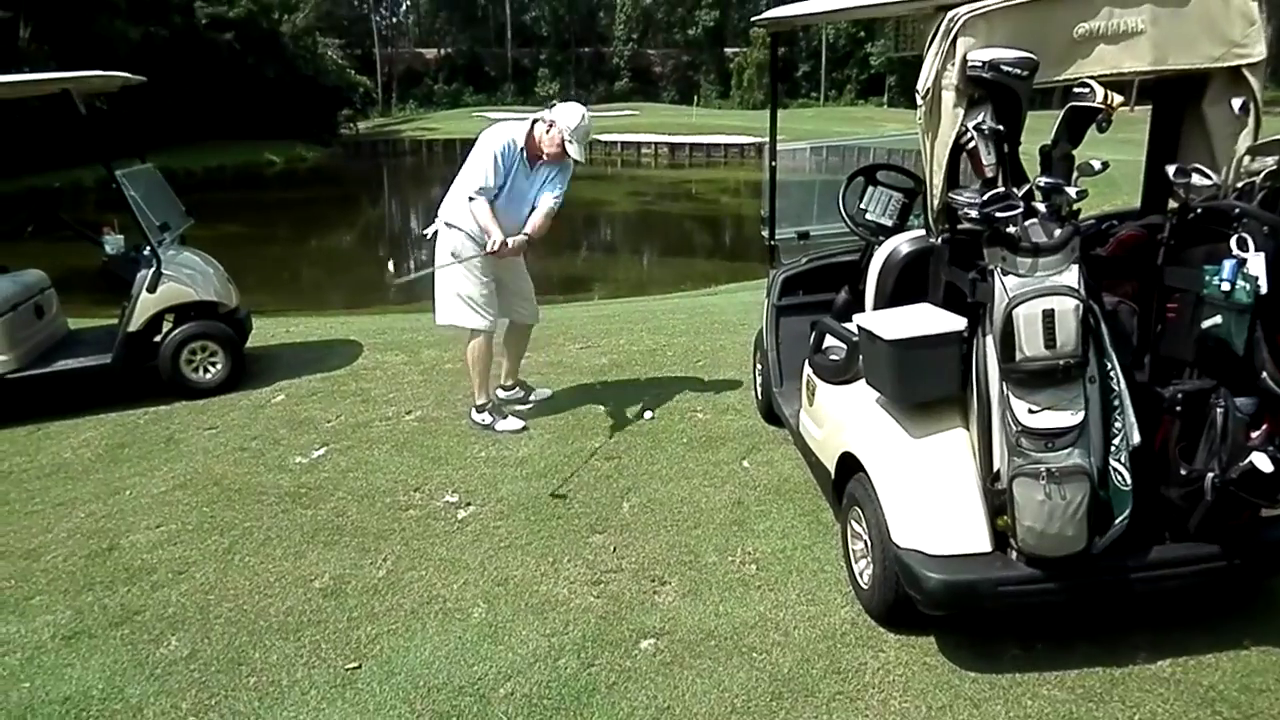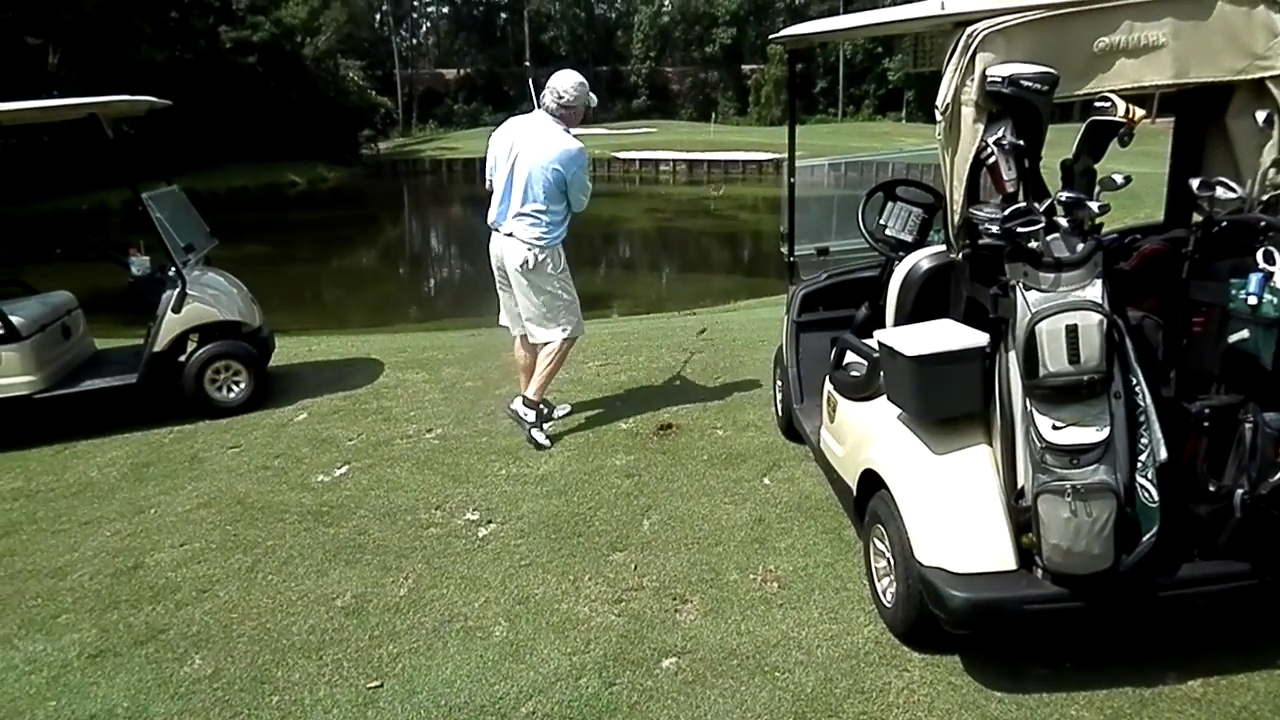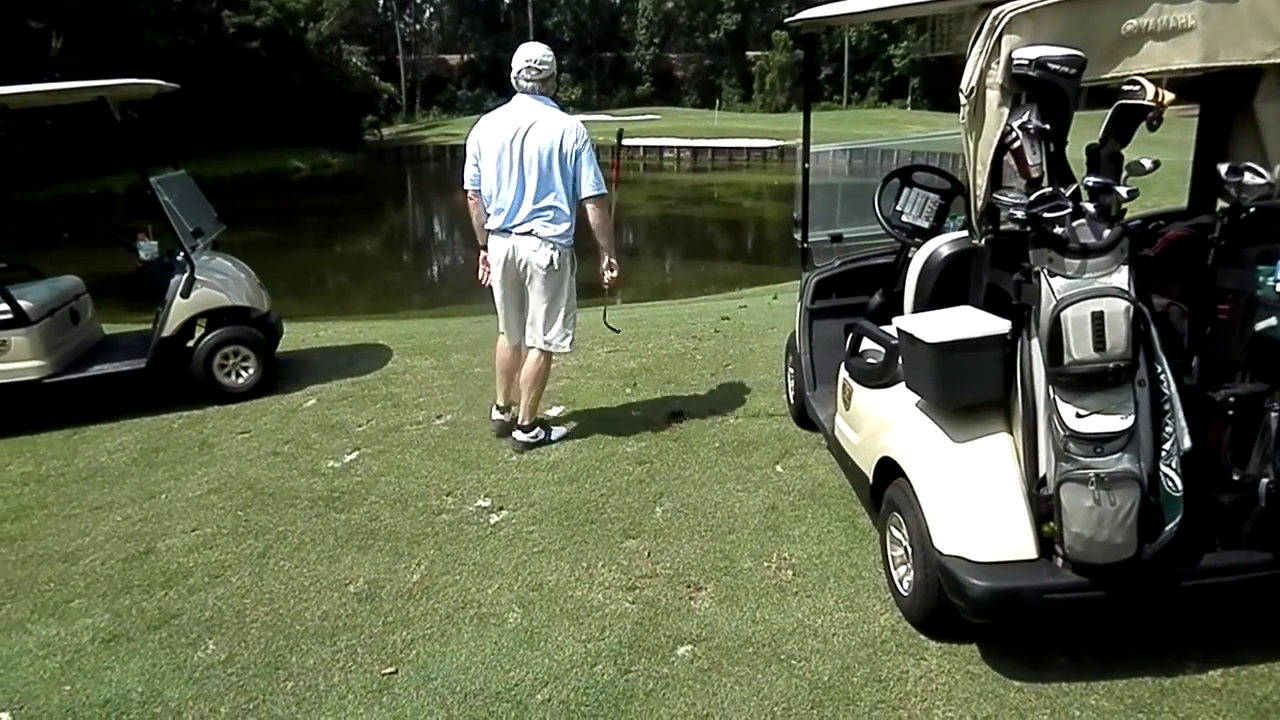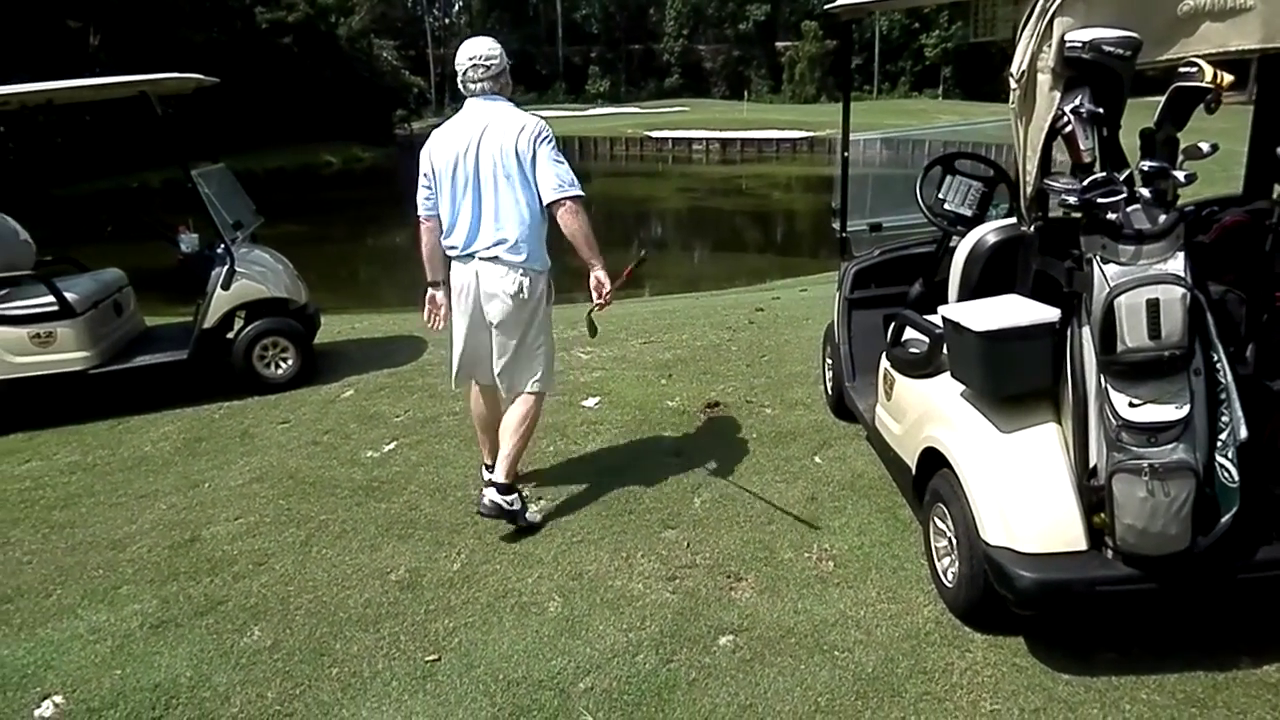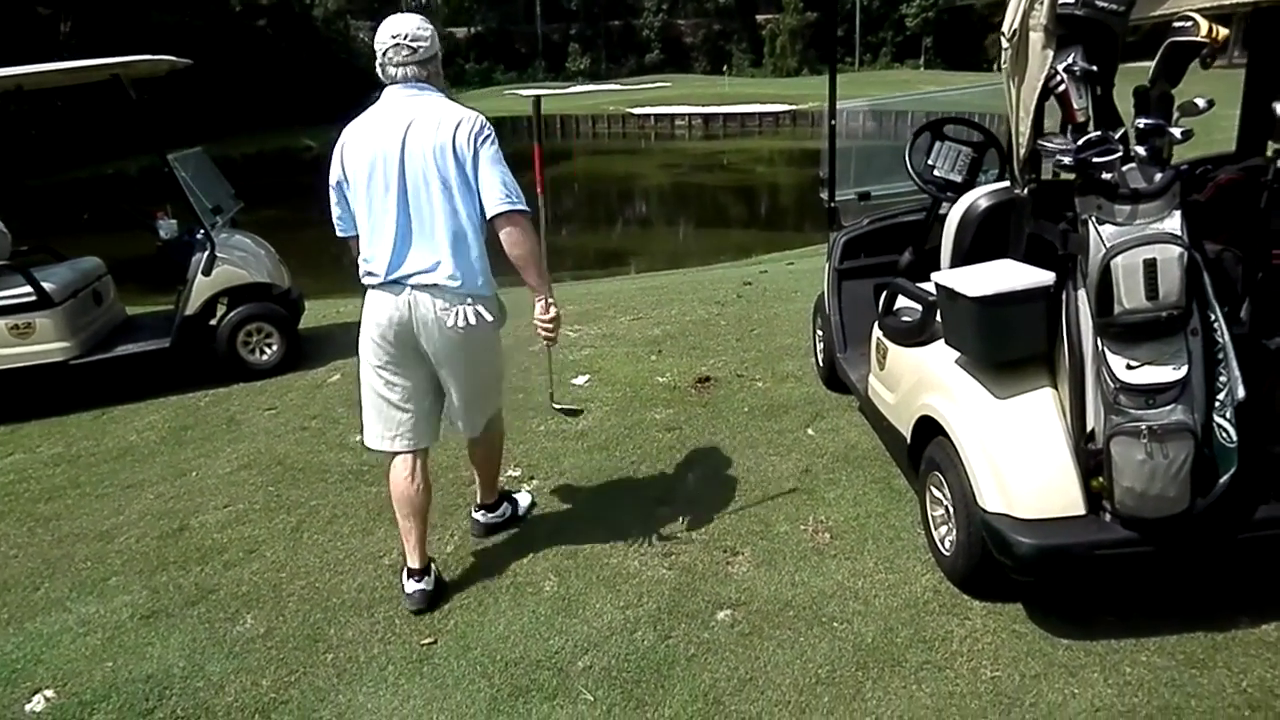
dt=1s
person 1, frame 1
left shoulder: (560, 165)
right shoulder: (500, 139)
left elbow: (546, 209)
right elbow: (476, 196)
left wrist: (522, 240)
right wrist: (496, 234)
left hip: (506, 245)
right hip: (464, 238)
left knee: (525, 316)
right knee: (482, 324)
left ankle: (509, 386)
right ankle: (482, 407)
person 1, frame 2
left shoulder: (506, 129)
right shoulder: (570, 150)
left elbow: (492, 183)
right elbow: (578, 204)
left hip: (500, 240)
right hip: (536, 250)
left knee: (524, 329)
right knee: (563, 330)
left ankle: (532, 401)
right ankle: (529, 401)
person 1, frame 3
left shoulder: (486, 126)
right shoulder: (569, 129)
left elbow: (474, 196)
right elbow: (593, 200)
left wrist: (484, 247)
right wrist: (608, 255)
left hip: (502, 244)
right hip: (547, 246)
left knee: (510, 330)
right knee: (541, 341)
left ankle: (502, 409)
right ankle: (527, 427)
person 1, frame 4
left shoulder: (439, 140)
right shoulder: (528, 129)
left elbow: (429, 223)
right elbow: (565, 205)
left wrist: (436, 284)
right wrist: (595, 266)
left hip: (464, 273)
right hip: (517, 275)
left knee: (480, 376)
right knee: (527, 385)
left ankle: (493, 465)
right ankle: (502, 488)
person 1, frame 5
left shoulder: (352, 136)
right shoulder: (465, 124)
left elbow: (349, 235)
right elbow: (510, 220)
right wrist: (542, 294)
left hip: (384, 305)
right hip: (458, 300)
left knee: (406, 445)
right knee: (483, 412)
left ankle: (419, 573)
right ankle: (492, 506)
